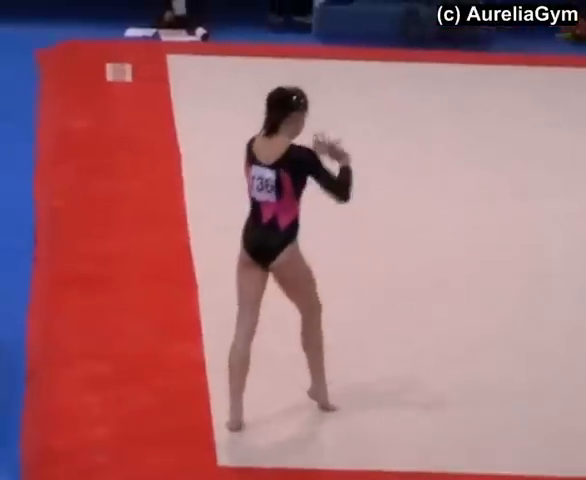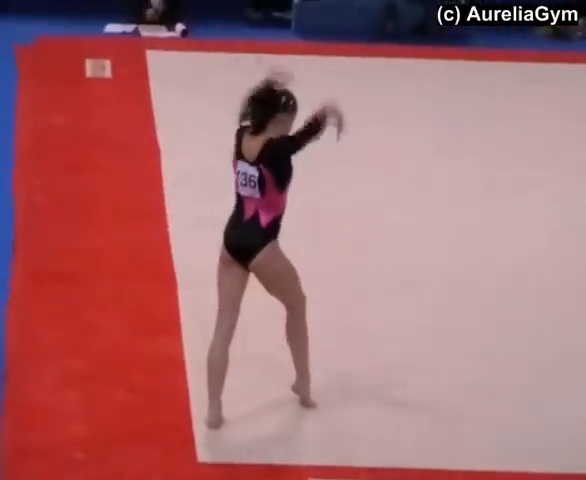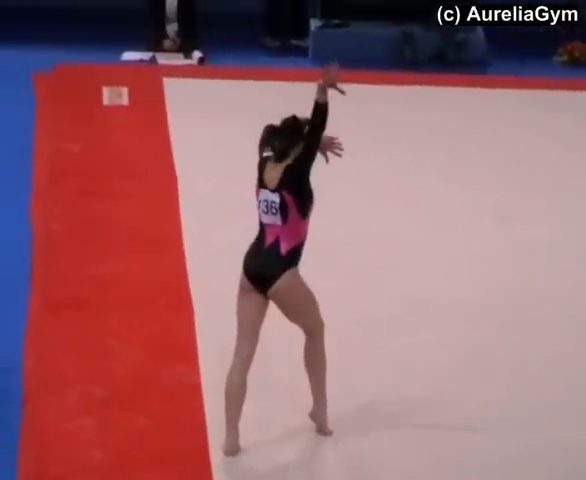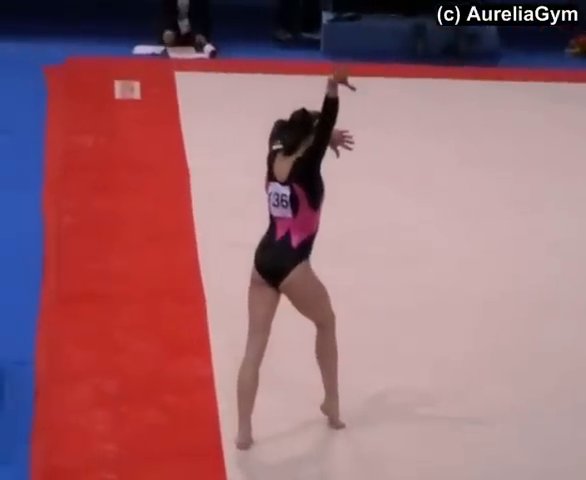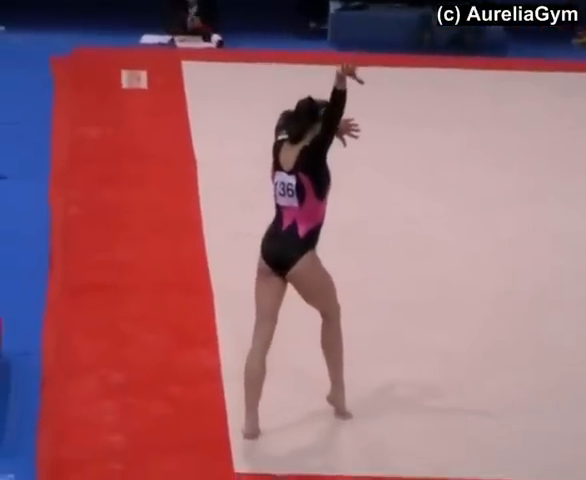
dt=0.7s
person 1, frame 1
left shoulder: (252, 147)
right shoulder: (301, 156)
right elbow: (342, 193)
right wrist: (343, 161)
left hip: (251, 242)
right hip: (281, 248)
left knee: (244, 328)
right knee: (311, 312)
left ankle: (235, 412)
right ankle: (319, 390)
person 1, frame 2
left shoulder: (242, 137)
right shoulder: (277, 149)
left elbow: (249, 107)
right elbow: (305, 135)
left wrist: (270, 86)
right wrist: (322, 117)
left hip: (232, 239)
right hip: (260, 244)
left knee: (224, 327)
right knee: (296, 305)
left ankle: (214, 409)
right ankle: (303, 385)
person 1, frame 3
left shoulder: (265, 166)
right shoulder: (296, 174)
left elbow: (272, 133)
right elbow: (314, 137)
left wrist: (315, 140)
right wrist: (323, 92)
left hip: (252, 266)
right hip: (280, 272)
left knee: (242, 353)
right knee: (315, 331)
left ankle: (231, 437)
right ankle: (320, 411)
person 1, frame 4
left shoulder: (274, 159)
right shoulder: (306, 166)
left elbow: (286, 131)
right elbow: (323, 131)
left wrist: (326, 136)
right wrist: (333, 89)
left hip: (263, 260)
right hip: (291, 265)
left knee: (254, 346)
right knee: (326, 324)
left ankle: (243, 430)
right ankle: (332, 404)
person 1, frame 5
left shoulder: (280, 148)
right shoulder: (312, 156)
left elbow: (295, 122)
right elbow: (329, 122)
left wrist: (333, 127)
right wrist: (341, 83)
left hip: (270, 249)
right hip: (298, 254)
left knee: (261, 335)
right knee: (331, 314)
left ankle: (250, 421)
right ankle: (338, 395)
